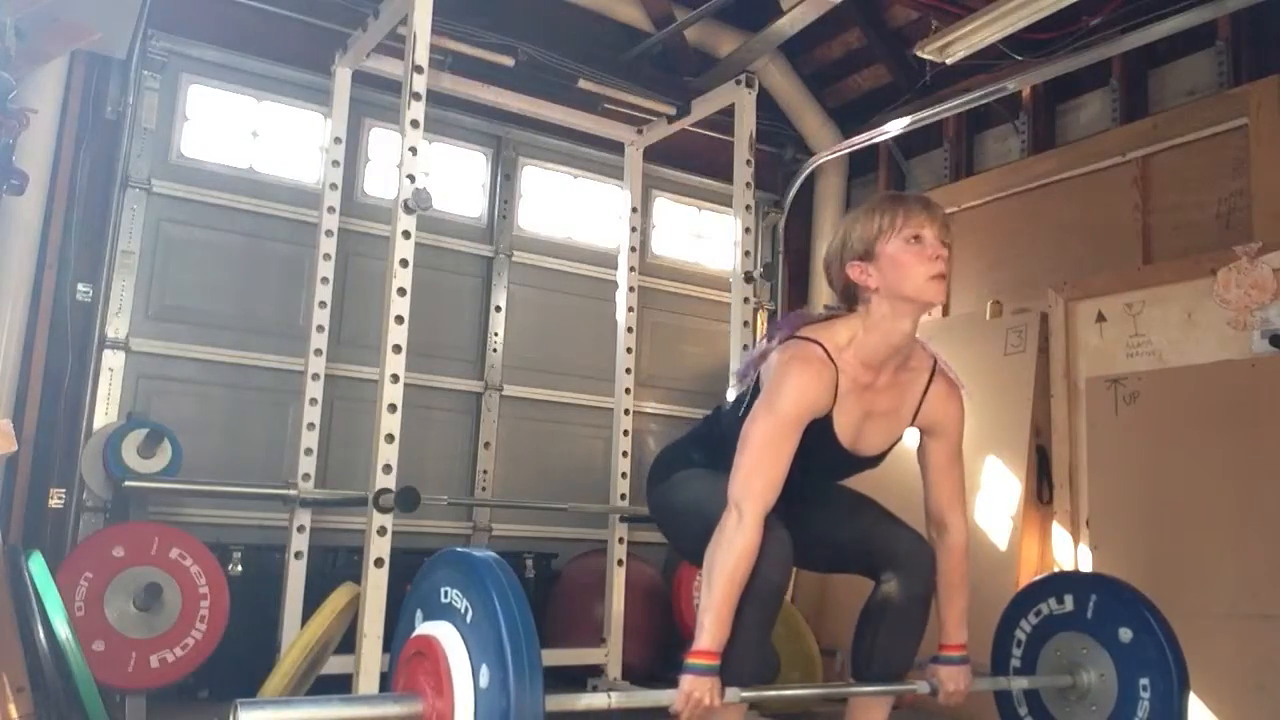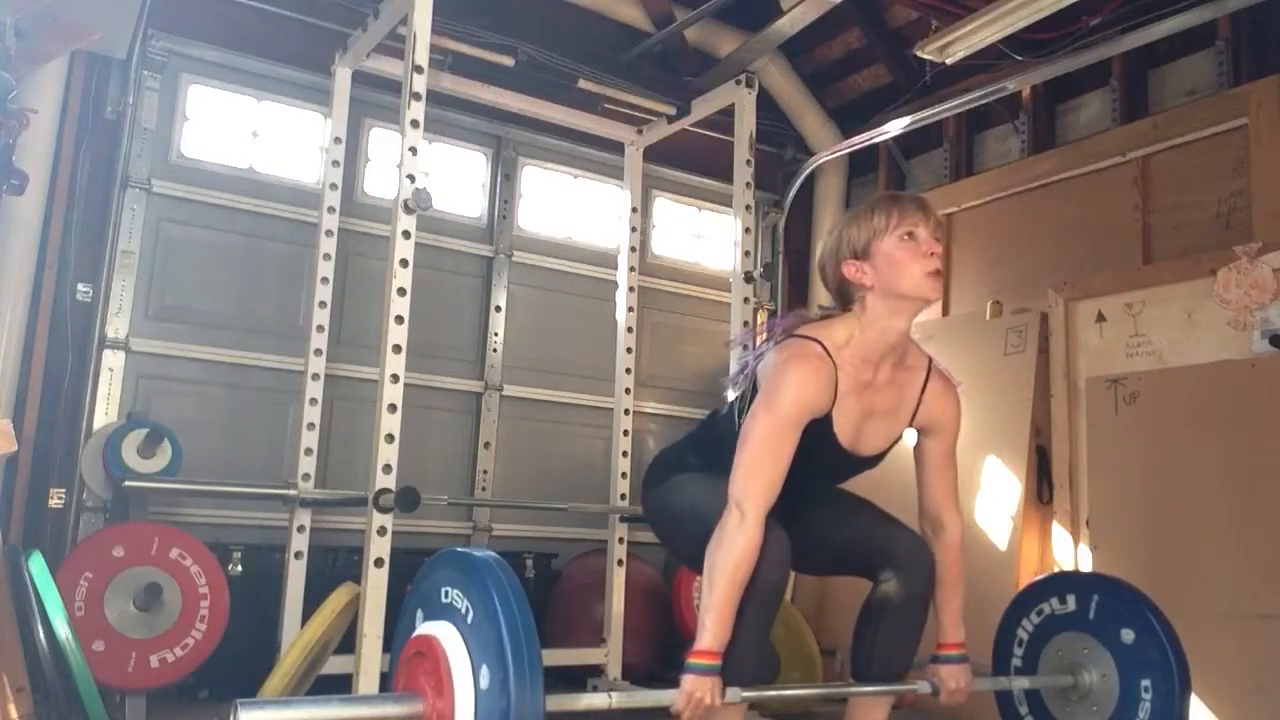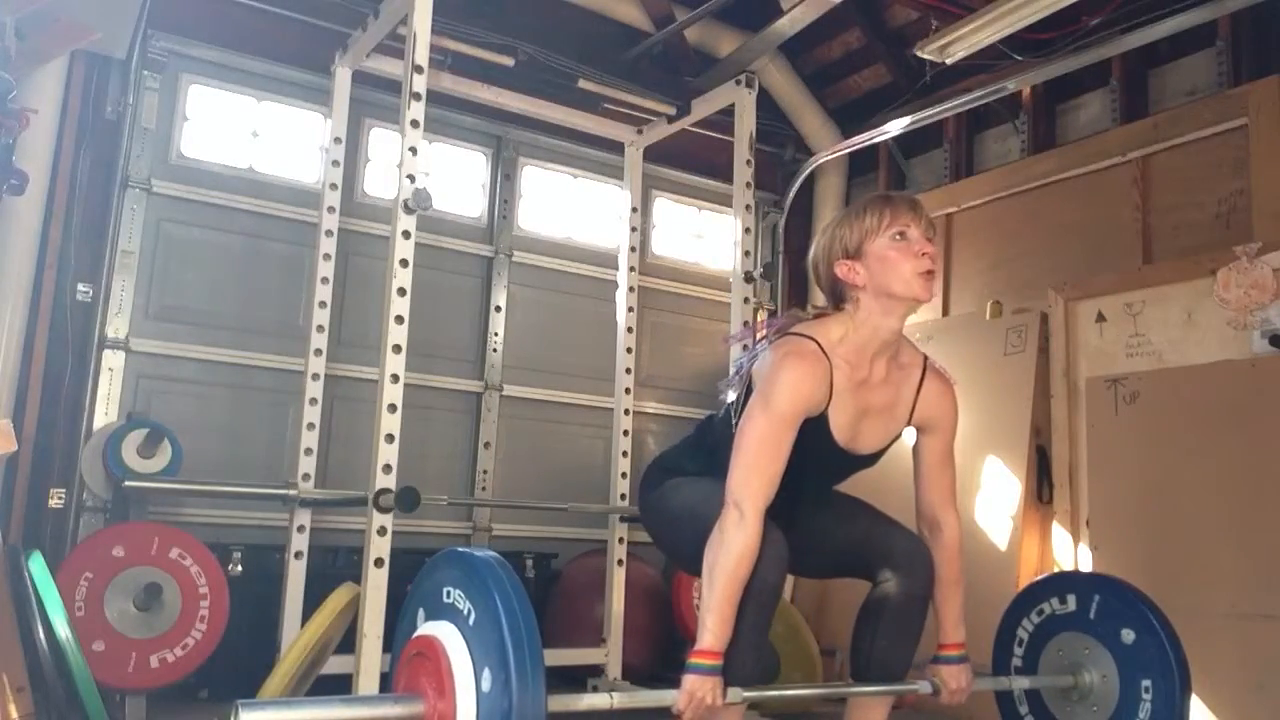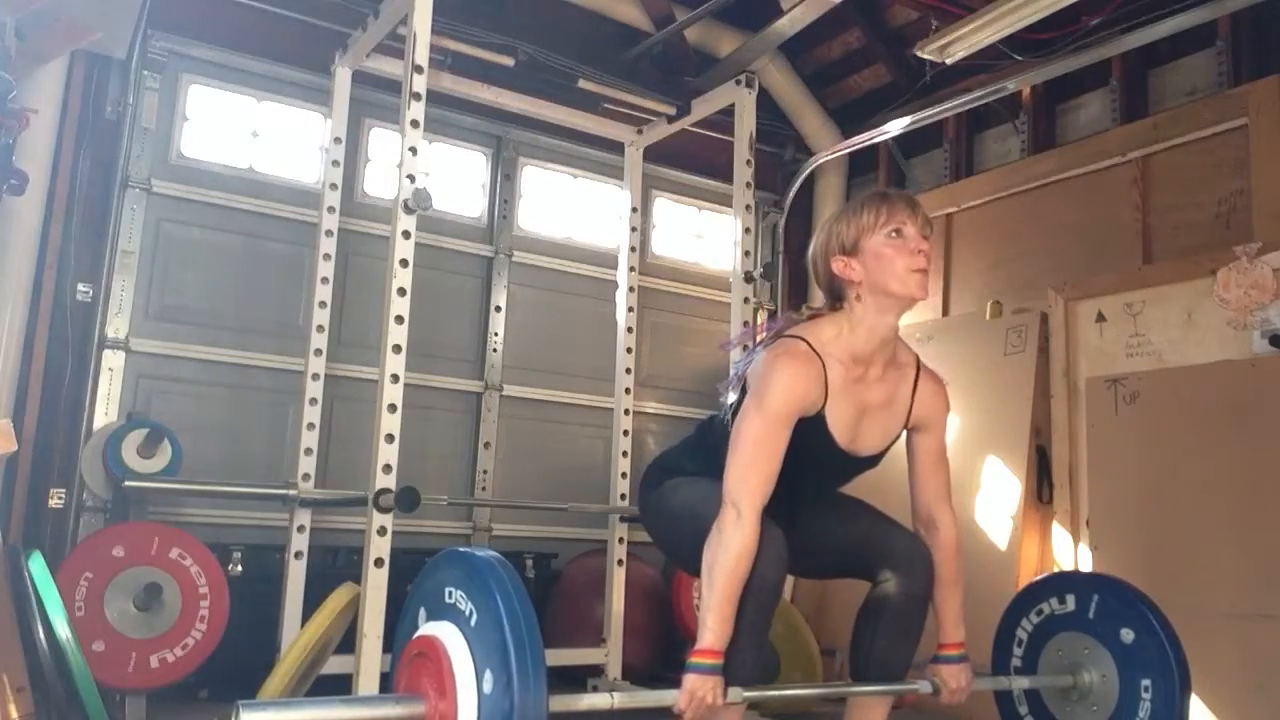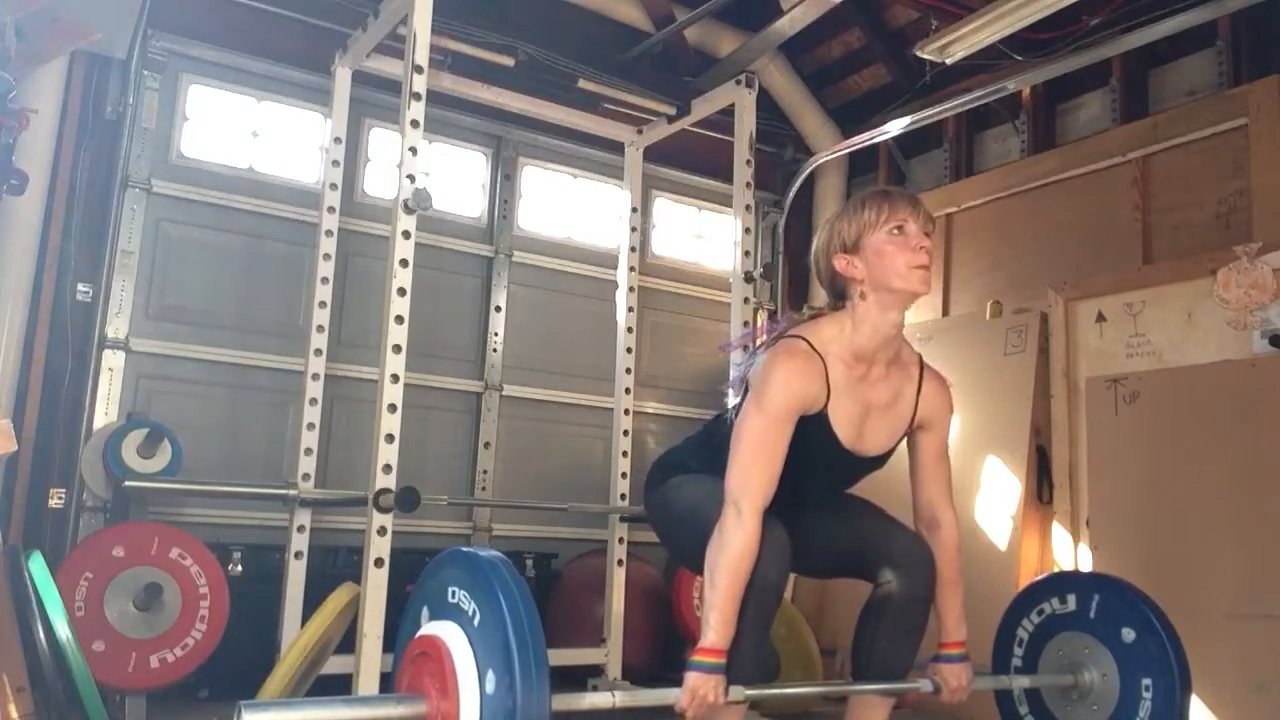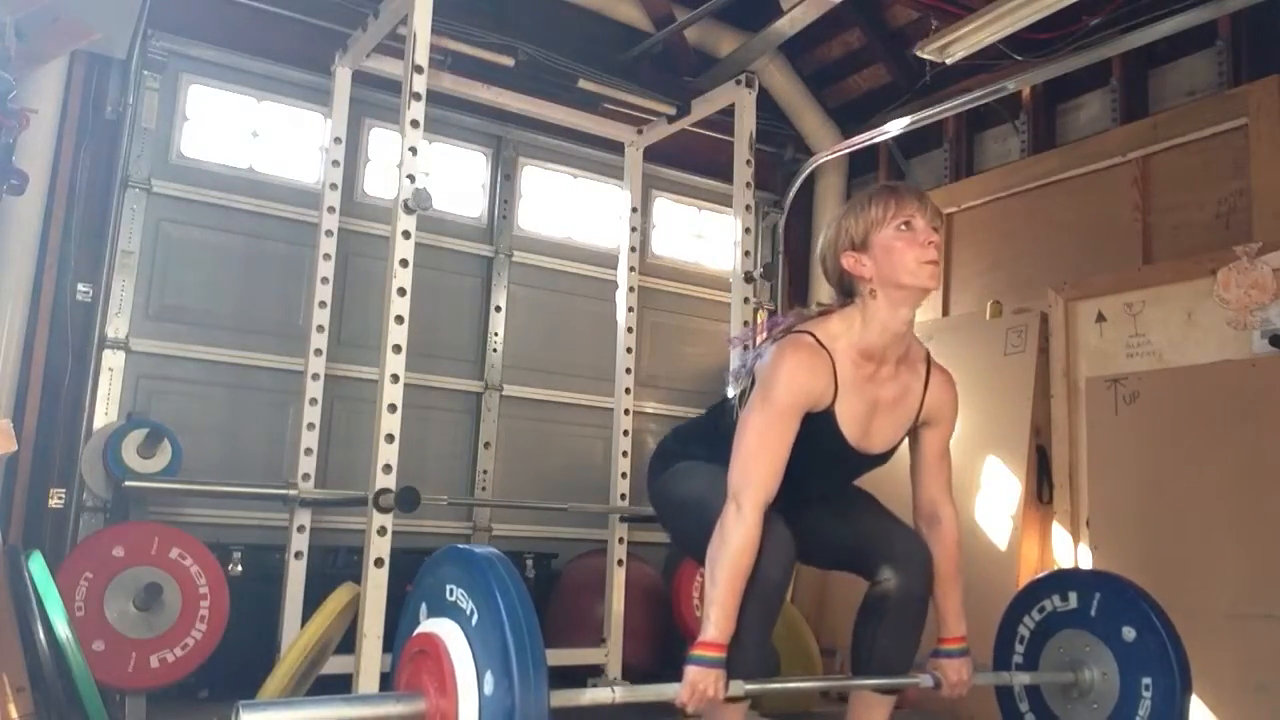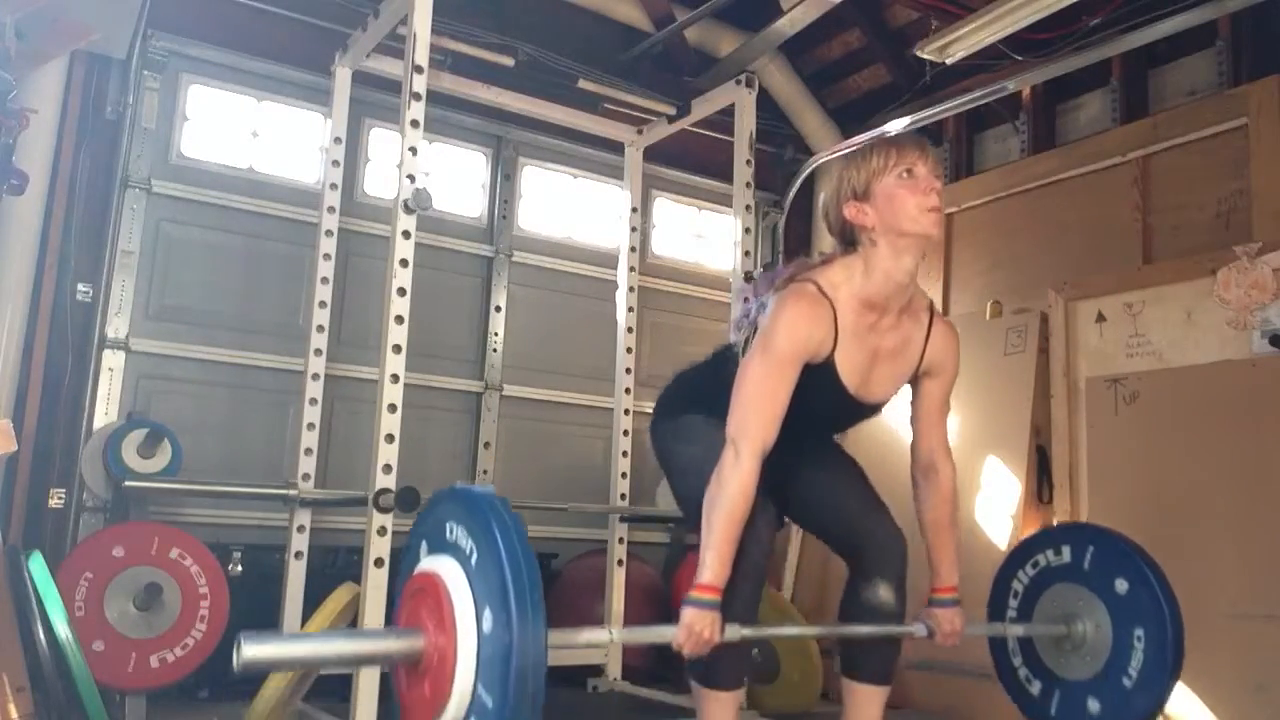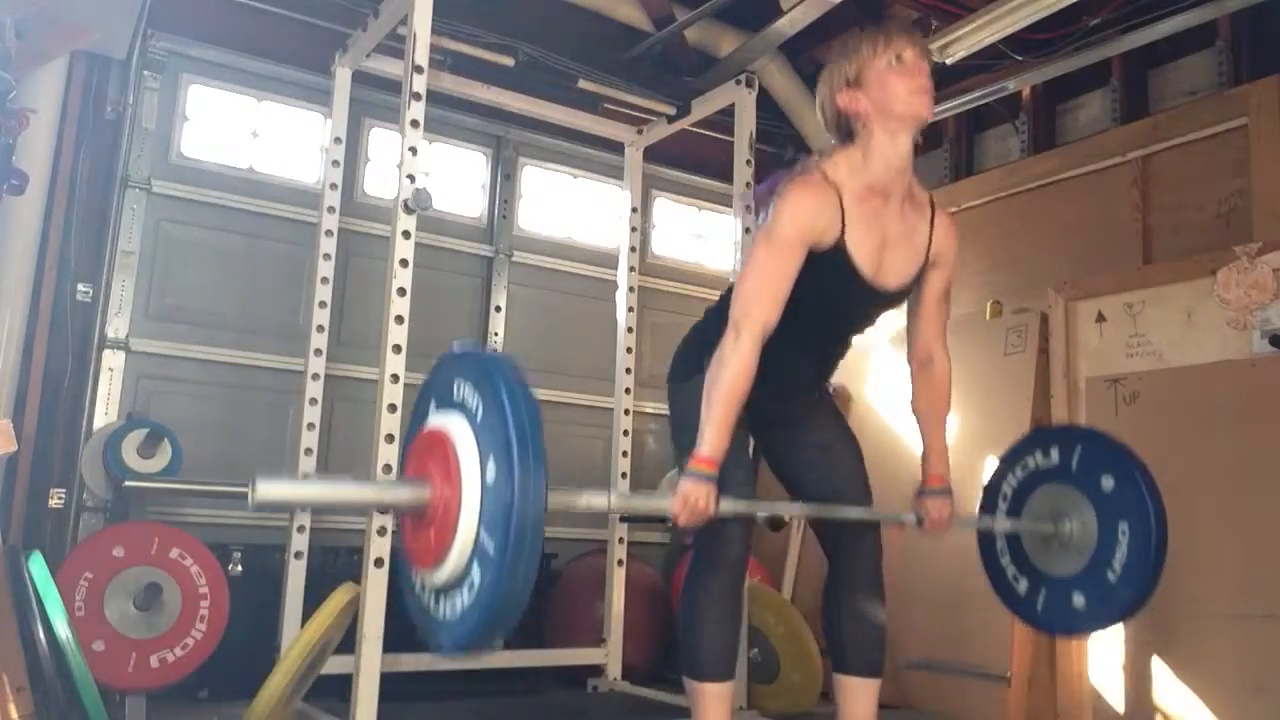
dt=0.3s
person 1, frame 1
left shoulder: (937, 393)
right shoulder: (810, 366)
left elbow: (949, 524)
right elbow: (743, 515)
left wrist: (953, 650)
right wrist: (702, 659)
left hip: (797, 493)
right hip: (696, 478)
left knee: (910, 558)
right knee: (766, 550)
person 1, frame 2
left shoulder: (934, 392)
right shoulder: (807, 365)
left elbow: (943, 522)
right elbow: (744, 514)
left wrist: (951, 648)
right wrist: (705, 658)
left hip: (796, 498)
right hip: (693, 483)
left knee: (908, 559)
right knee: (765, 552)
person 1, frame 3
left shoulder: (930, 390)
right shoulder: (802, 363)
left elbow: (941, 521)
right elbow: (742, 513)
left wrist: (952, 648)
right wrist: (706, 658)
left hip: (793, 500)
right hip: (689, 486)
left knee: (907, 560)
right knee: (762, 553)
person 1, frame 4
left shoulder: (923, 390)
right shoulder: (795, 364)
left elbow: (937, 520)
right elbow: (739, 514)
left wrist: (952, 648)
right wrist: (707, 656)
left hip: (793, 504)
right hip: (689, 490)
left knee: (907, 559)
right knee: (760, 552)
person 1, frame 5
left shoulder: (927, 390)
right shoulder: (797, 364)
left elbow: (937, 520)
right elbow: (741, 513)
left wrist: (952, 646)
right wrist: (709, 654)
left hip: (799, 505)
right hip: (695, 487)
left knee: (908, 560)
right knee: (763, 551)
person 1, frame 6
left shoulder: (933, 387)
right shoulder: (804, 360)
left elbow: (937, 515)
right elbow: (743, 510)
left wrist: (952, 642)
right wrist: (708, 651)
left hip: (805, 489)
right hip: (698, 470)
left knee: (907, 559)
right knee: (767, 552)
person 1, frame 7
left shoulder: (935, 336)
right shoulder: (806, 309)
left elbow: (933, 466)
right elbow: (742, 456)
left wrist: (946, 593)
right wrist: (704, 594)
left hip: (801, 441)
right hip: (701, 421)
left knee: (882, 550)
right knee: (747, 539)
person 1, frame 8
left shoulder: (932, 228)
right shoulder: (812, 196)
left elbow: (929, 357)
right elbow: (746, 330)
left wrist: (935, 476)
right wrist: (703, 465)
left hip: (802, 389)
right hip: (719, 377)
left knee: (859, 544)
right knee: (726, 541)
